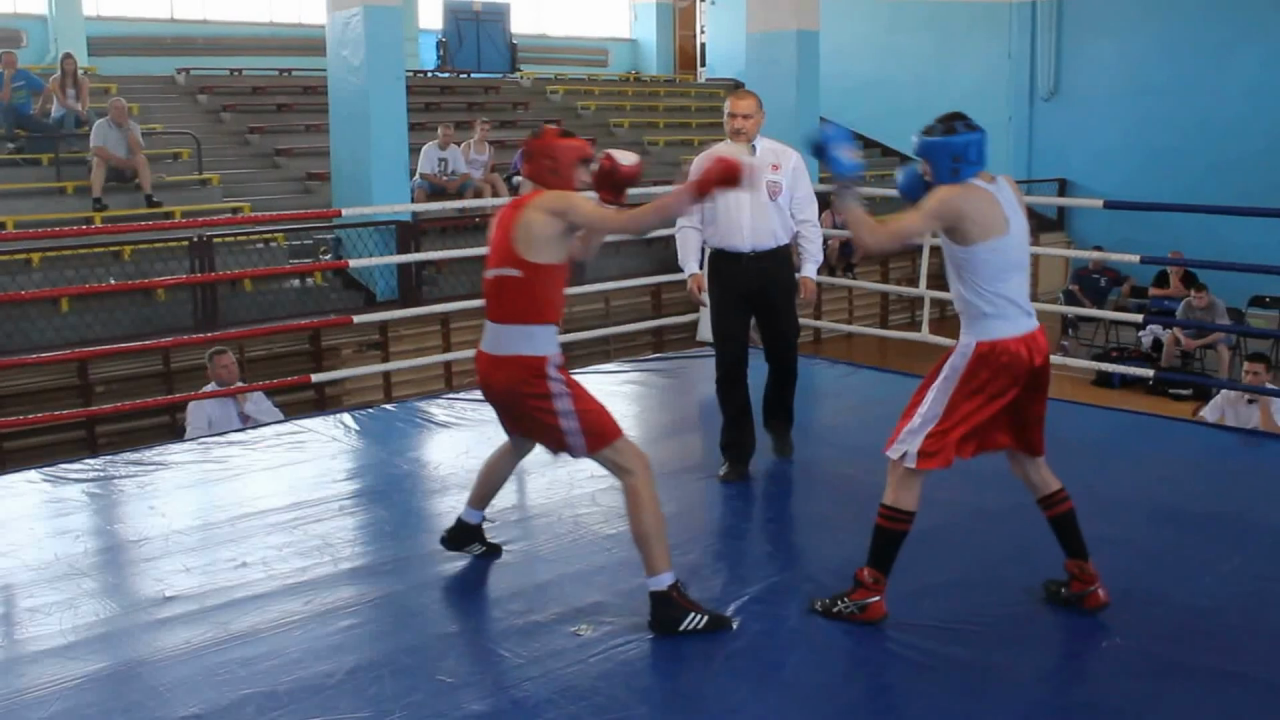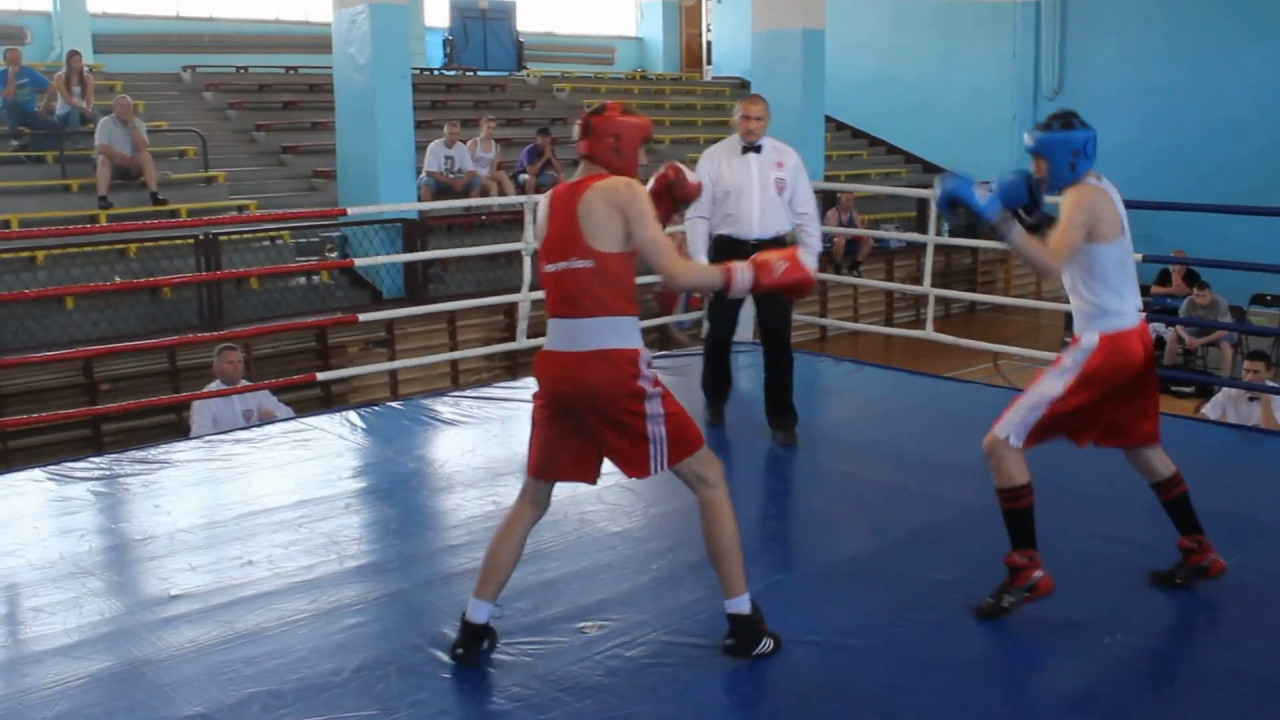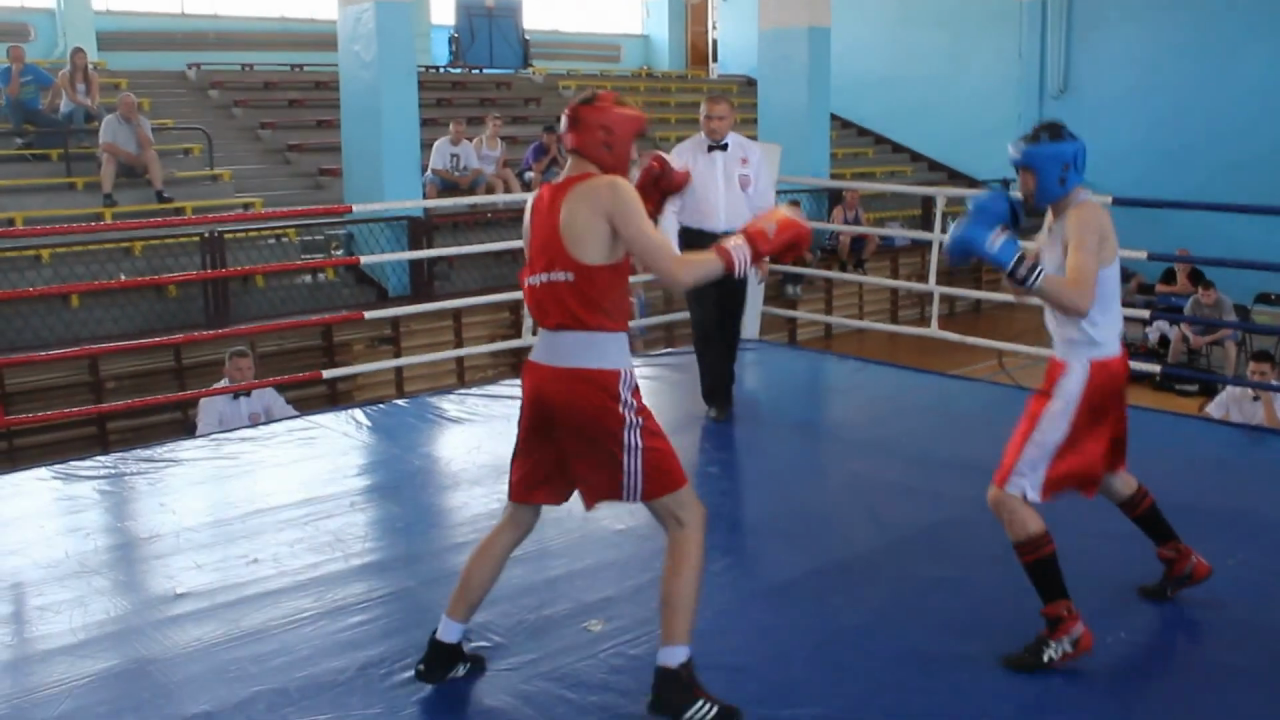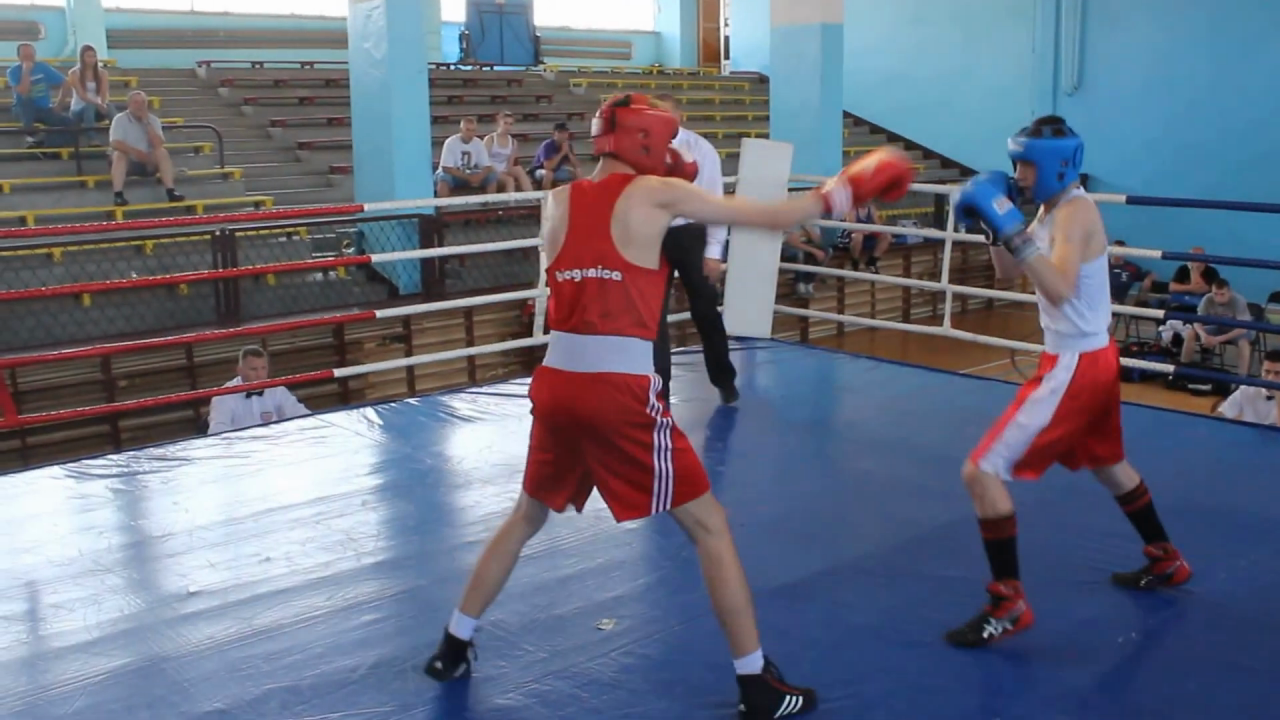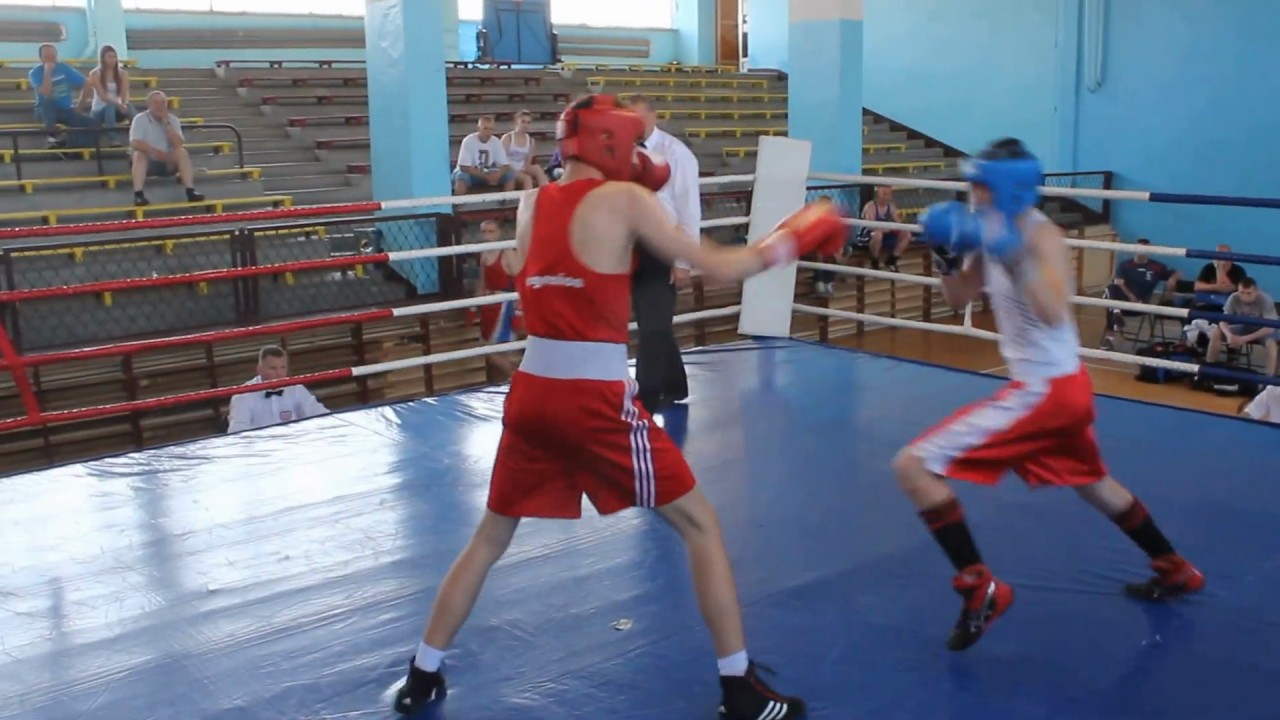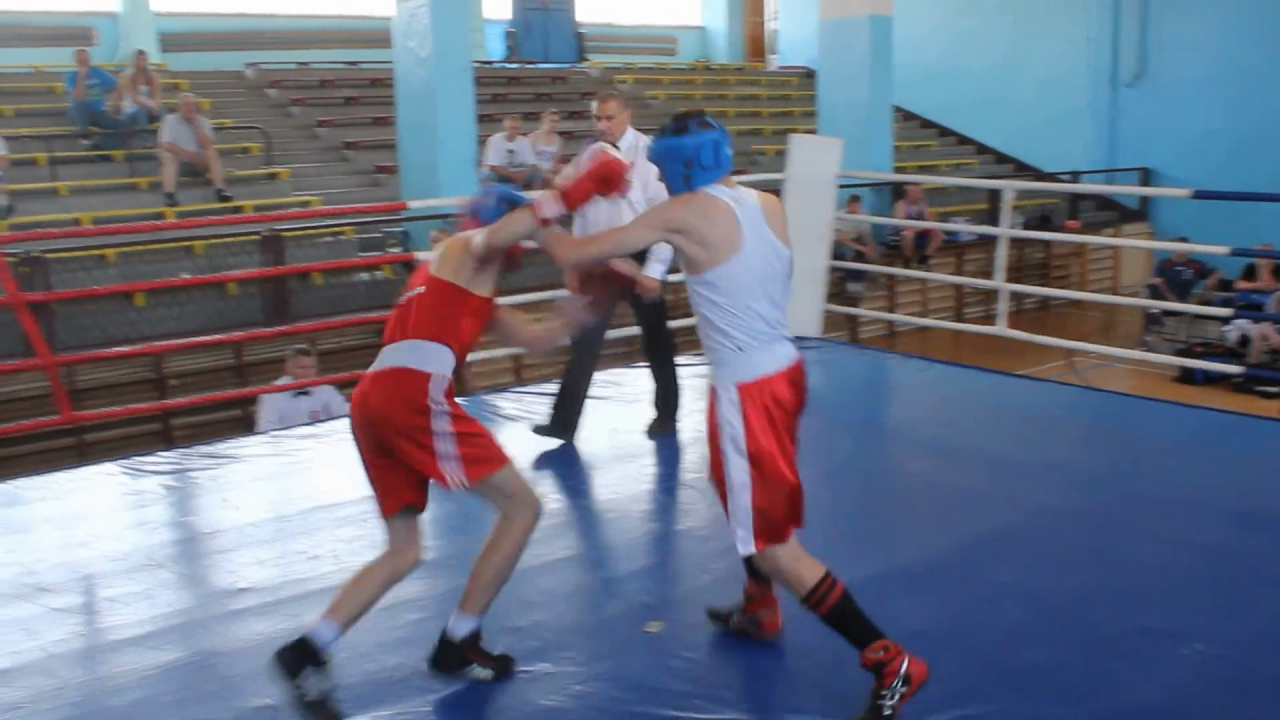
dt=0.7s
person 1, frame 1
left shoulder: (509, 213)
right shoulder: (554, 204)
left elbow: (571, 252)
right elbow: (630, 224)
left wrist: (609, 193)
right wrist: (698, 186)
left hip: (493, 361)
right hip: (534, 369)
left knee: (521, 441)
right knee: (634, 467)
left ankle: (464, 529)
right ankle: (666, 598)
person 1, frame 2
left shoulder: (549, 204)
right shoulder: (622, 191)
right elbow: (677, 275)
left wrist: (661, 207)
right wrist: (755, 273)
left hip: (558, 367)
right hip: (617, 368)
left knee: (531, 502)
right knee: (710, 482)
left ankle: (472, 631)
right ankle: (744, 623)
person 1, frame 3
left shoulder: (537, 203)
right shoulder: (610, 193)
right elbow: (678, 275)
left wrist: (651, 199)
right wrist: (753, 245)
left hip: (540, 383)
right hip: (600, 391)
left knee: (516, 522)
right knee: (687, 522)
left ankle: (444, 648)
person 1, frame 4
left shoulder: (558, 202)
right shoulder: (657, 192)
right elbow: (773, 218)
right wrist: (852, 185)
left hip: (557, 384)
right hip: (622, 392)
left knee: (525, 518)
right knee: (710, 528)
left ankle: (454, 645)
person 1, frame 5
left shoulder: (531, 205)
right shoulder: (626, 201)
right elbow: (718, 268)
right wrist: (794, 237)
left hip: (530, 394)
right hip: (600, 402)
left knee: (490, 539)
right knee: (700, 527)
person 1, frame 6
left shoulder: (483, 299)
right shoulder: (472, 247)
left elbow: (541, 339)
right elbow: (504, 231)
right wrist: (569, 195)
left hip: (376, 402)
right hip: (415, 398)
left knee: (403, 553)
right knee: (522, 507)
left ankle: (308, 650)
right ankle: (457, 643)
person 2, frame 1
left shoulder: (951, 199)
right shoulder: (1006, 189)
left elbow: (874, 241)
left wrist: (845, 177)
left hip: (988, 352)
right hip: (1031, 344)
left knee: (903, 463)
right knee: (1028, 461)
left ankle: (869, 592)
right ankle: (1084, 579)
person 2, frame 2
left shoulder: (1082, 198)
right shoulder: (1099, 191)
left elbow: (1051, 264)
right elbow: (1064, 258)
left wrist: (996, 215)
right wrist: (1029, 216)
left hip: (1104, 347)
right hip: (1132, 339)
left knee: (1001, 443)
right knee: (1140, 446)
left ankle: (1027, 571)
right ankle: (1200, 553)
person 2, frame 3
left shoulder: (1084, 218)
right shoulder: (1060, 215)
left elbow: (1078, 301)
right elbow: (1025, 279)
left wrist: (1012, 258)
right wrist: (999, 238)
left hip: (1091, 371)
right hip: (1091, 365)
left knee: (1008, 495)
right knee: (1102, 473)
left ankle: (1066, 628)
right ankle: (1182, 560)
person 2, frame 4
left shoulder: (1074, 212)
right shoulder: (1051, 209)
left elbow: (1059, 290)
right elbow: (1008, 271)
left wrist: (1012, 228)
right wrist: (997, 221)
left hip: (1076, 364)
right hip: (1087, 358)
left knee: (980, 473)
right knee: (1105, 463)
left ankle: (1009, 603)
right ankle: (1165, 560)
person 2, frame 5
left shoulder: (1037, 235)
right shoulder: (1015, 237)
left elbow: (1054, 314)
right elbow: (955, 299)
left wrist: (1005, 258)
right wrist: (955, 249)
left hip: (1046, 391)
right hip: (1065, 386)
left knee: (914, 466)
right knee: (1093, 482)
left ankle: (980, 584)
right ankle: (1173, 569)
person 2, frame 6
left shoulder: (683, 214)
right shoulder: (768, 204)
left elbow: (577, 253)
left hip: (747, 391)
right hip: (784, 372)
left knee: (764, 550)
right knee: (755, 501)
left ankle: (890, 662)
right ankle: (759, 610)
person 3, frame 1
left shoulder: (787, 160)
right shoulder: (705, 163)
left elbow: (807, 219)
right elbow: (689, 223)
left wrist: (809, 269)
right wrist: (692, 268)
left hip: (774, 266)
right hip: (726, 268)
left knee: (783, 356)
right knee: (730, 364)
left ankle: (779, 427)
right ankle: (736, 452)
person 3, frame 2
left shoulder: (787, 158)
right shoulder: (714, 157)
left elbow: (805, 213)
right elbow: (698, 215)
left wrist: (809, 259)
right wrist: (700, 261)
left hip: (773, 253)
right hip: (728, 252)
left knee: (777, 340)
right knee: (719, 335)
left ankle: (782, 420)
right ankle: (715, 401)
person 3, frame 3
left shoulder: (751, 153)
right shoulder: (681, 155)
left elbow: (764, 204)
right elbow: (669, 207)
right hip: (696, 244)
left knee: (730, 321)
right knee: (705, 324)
left ankle: (723, 390)
right ankle: (716, 397)
person 3, frame 4
left shoulder: (701, 149)
left wrist: (713, 251)
left hip: (691, 237)
left knee: (705, 312)
left ankle: (724, 379)
right ankle: (657, 389)
person 3, frame 5
left shoulder: (675, 153)
left elbow: (689, 209)
left wrist: (683, 259)
right hip: (633, 244)
left knee: (654, 325)
right knee: (652, 324)
left ankle: (644, 403)
right ankle: (673, 387)
person 3, frame 6
left shoulder: (648, 154)
right shoulder: (589, 157)
right elbow: (582, 214)
left wrist: (654, 269)
left hip: (639, 254)
left knee: (655, 337)
right knee: (586, 338)
left ankle: (666, 413)
right ankle: (564, 420)
